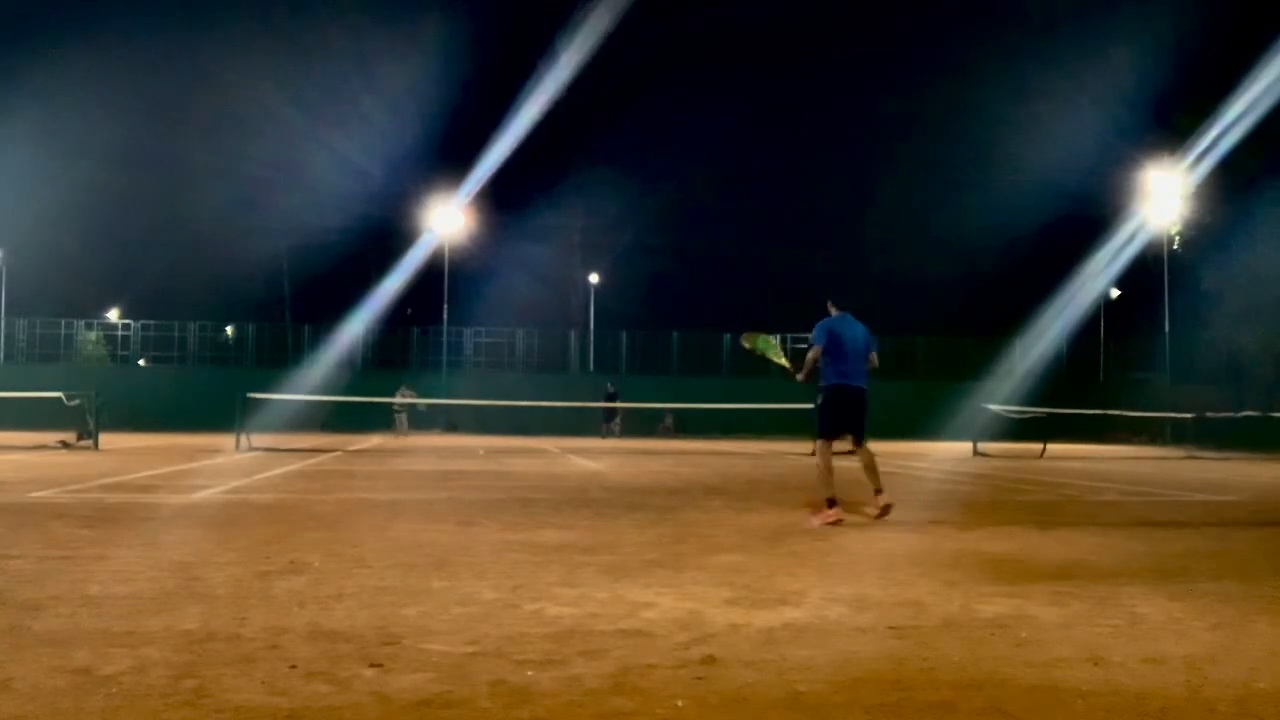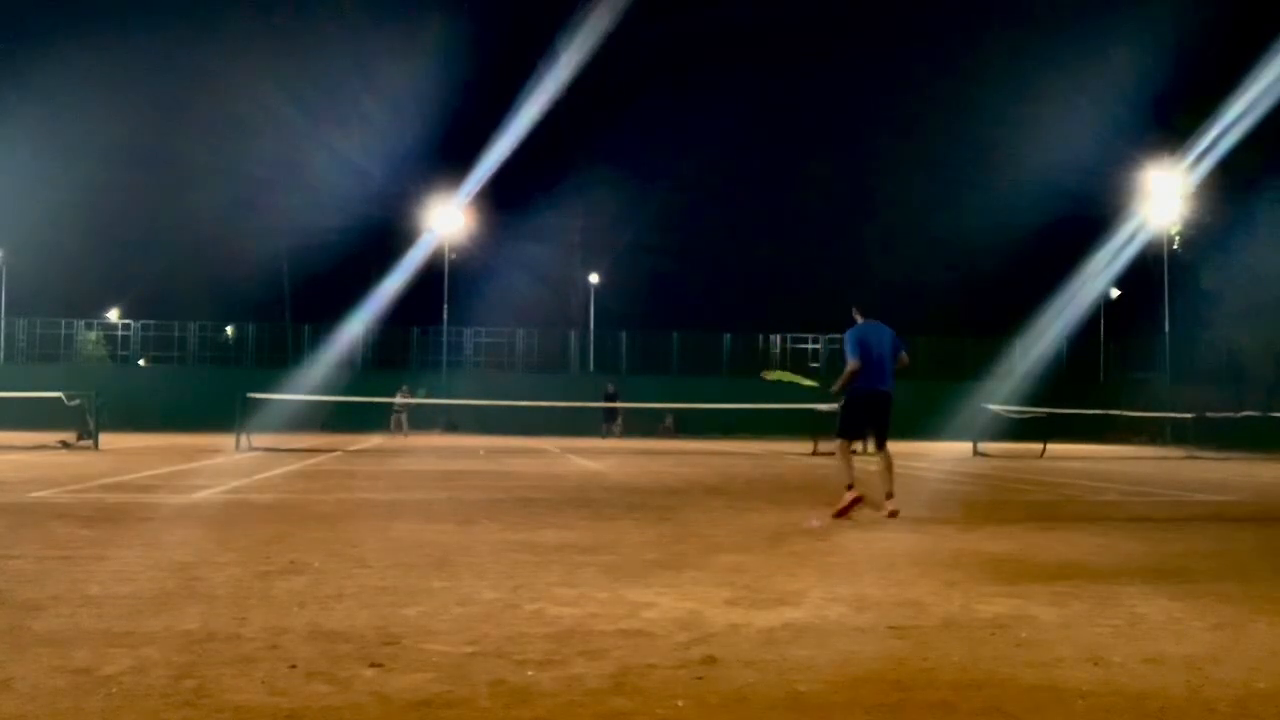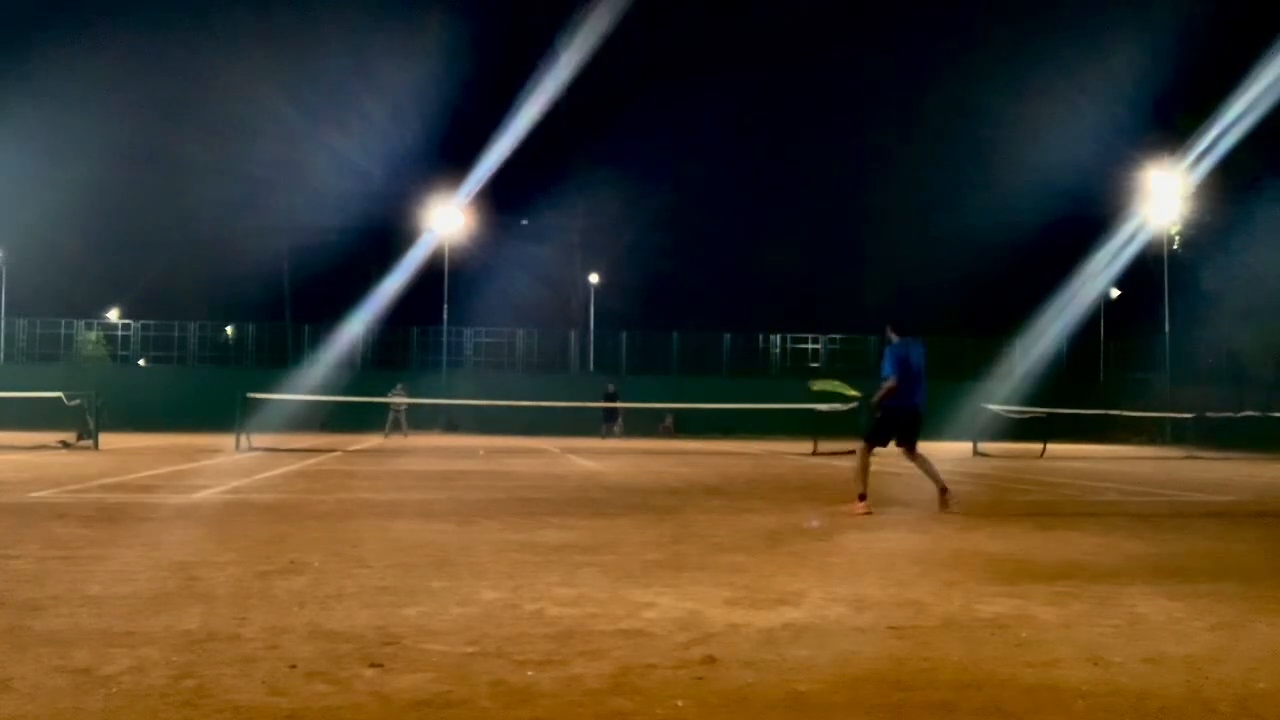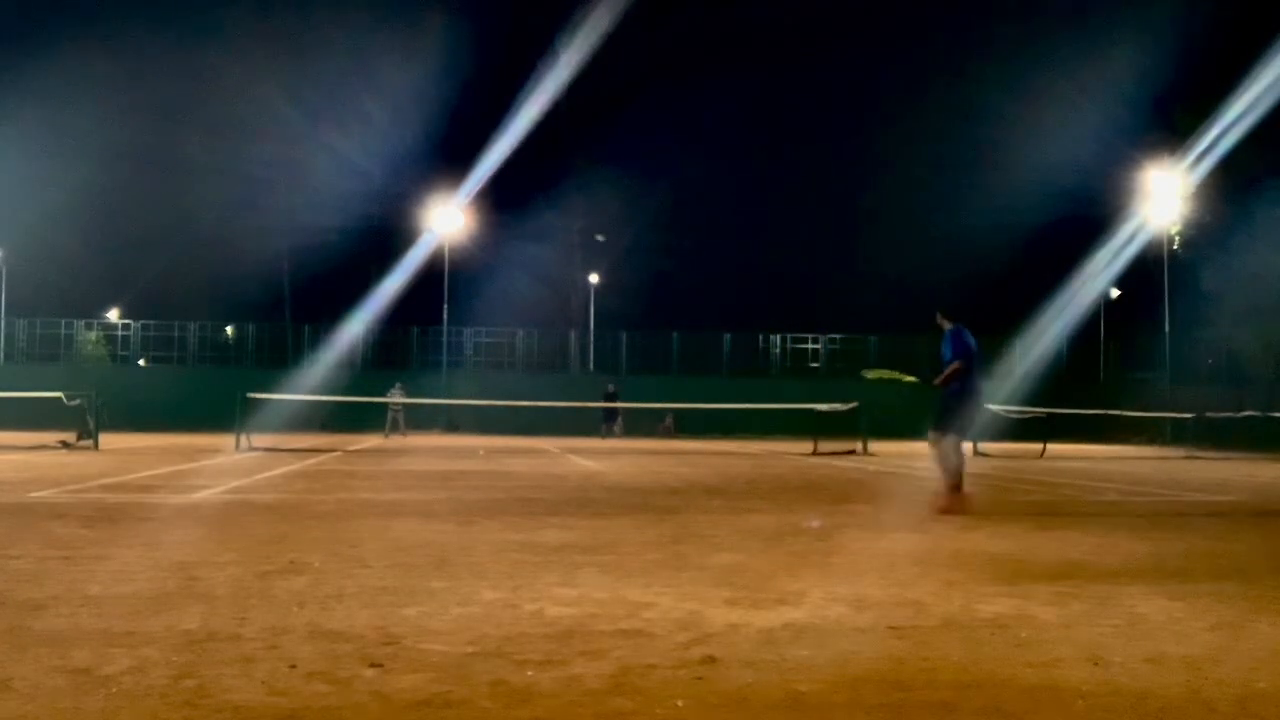
dt=0.3s
person 1, frame 1
left shoulder: (825, 326)
right shoulder: (862, 329)
left elbow: (815, 353)
right elbow: (873, 363)
left wrist: (803, 374)
left hip: (834, 390)
right hip: (858, 391)
left knee: (823, 447)
right knee: (860, 445)
left ankle: (832, 508)
right ankle: (880, 496)
person 1, frame 2
left shoulder: (854, 333)
right shoulder: (888, 332)
left elbow: (854, 365)
right elbow: (903, 361)
left wrist: (839, 386)
left hip: (860, 393)
right hip: (884, 394)
left knee: (842, 445)
right knee: (881, 446)
left ankle: (851, 490)
right ankle: (888, 500)
person 1, frame 3
left shoulder: (893, 351)
right shoulder: (918, 348)
left elbow: (892, 382)
left wrist: (877, 398)
left hip: (894, 408)
right hip: (915, 409)
left knee: (864, 450)
right knee: (911, 452)
left ankle: (862, 501)
right ankle: (943, 490)
person 1, frame 4
left shoulder: (953, 335)
right shoulder: (964, 334)
left elbow: (959, 364)
left wrist: (940, 380)
right wrist: (944, 379)
left hip: (960, 395)
right hip: (964, 395)
left knee: (936, 439)
right knee: (953, 444)
left ankle: (954, 493)
right ankle: (955, 497)
